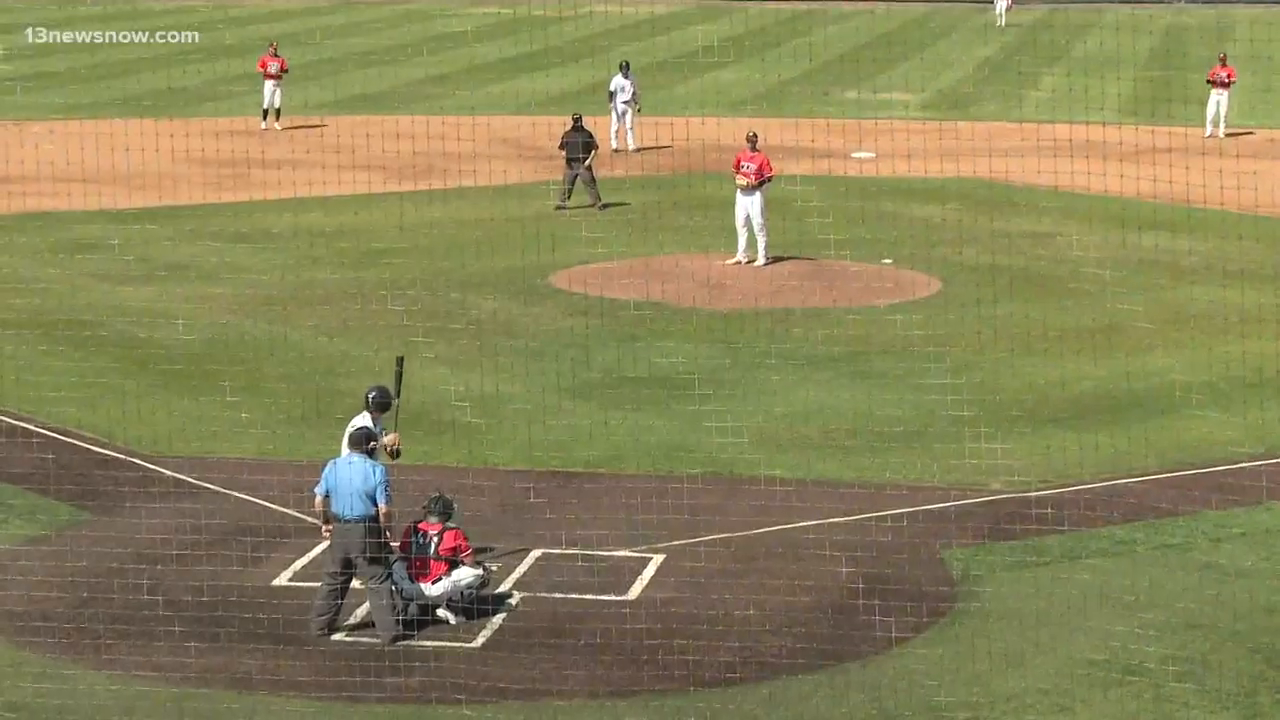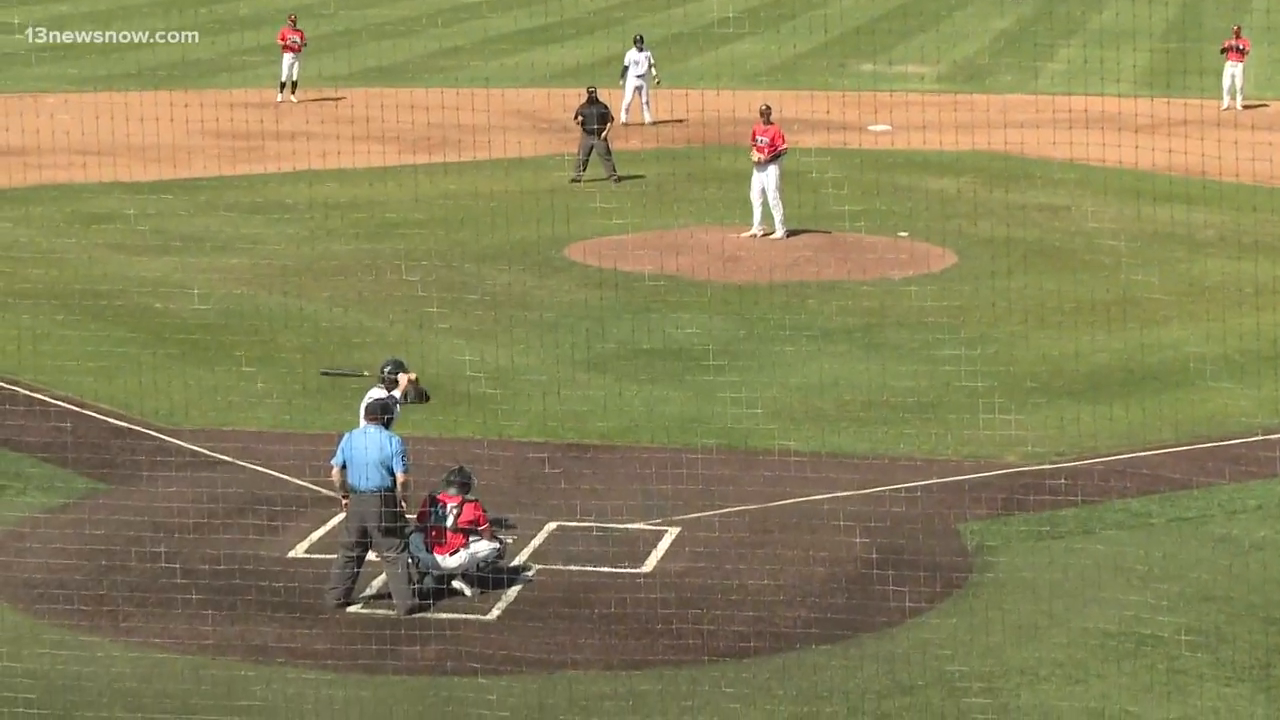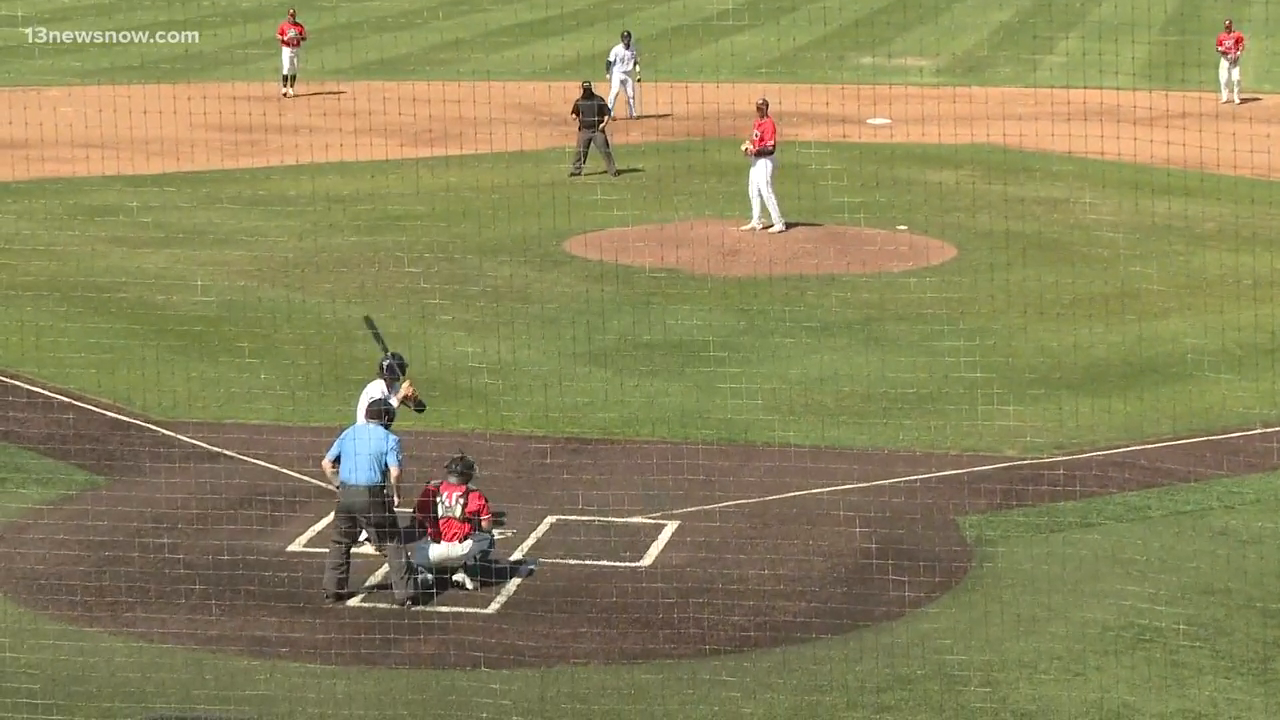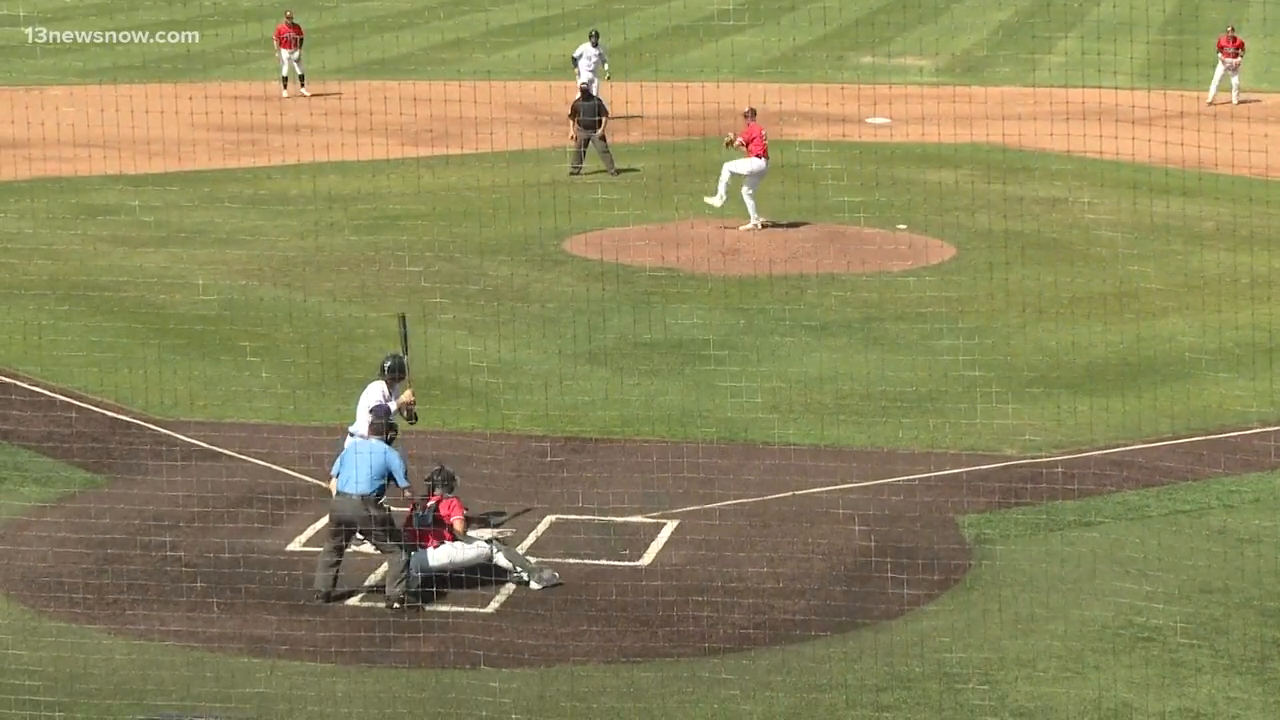
dt=0.7s
person 1, frame 1
left shoulder: (332, 466)
right shoulder: (376, 469)
left elbow: (319, 501)
right elbow: (384, 508)
left wrist: (324, 523)
right wrist: (386, 530)
left hip: (339, 530)
right hip: (367, 532)
left knee: (333, 580)
right knee: (378, 582)
left ankle: (321, 625)
right ankle: (389, 631)
person 1, frame 2
left shoulder: (349, 438)
right shoulder: (393, 441)
left elbow: (336, 472)
right elbow: (401, 478)
left wrist: (344, 496)
right wrist: (401, 500)
left hip: (356, 502)
right hip: (383, 503)
left knee: (349, 552)
right knee: (395, 554)
left ankle: (337, 596)
right ankle: (405, 603)
person 1, frame 3
left shoulder: (348, 432)
right shoulder: (390, 439)
left elbow: (326, 463)
right elbow: (394, 472)
right wrist: (395, 494)
left hip: (345, 494)
right hip: (373, 496)
left knee: (340, 542)
right knee: (393, 544)
left ankle: (333, 589)
right ankle: (404, 594)
person 1, frame 4
left shoulder: (352, 446)
right shoulder: (391, 454)
left elbow: (334, 482)
right elbow: (407, 493)
left hip: (339, 503)
right hip: (367, 506)
left knee: (332, 547)
right knee: (396, 549)
left ankle: (322, 590)
right ankle: (395, 595)
